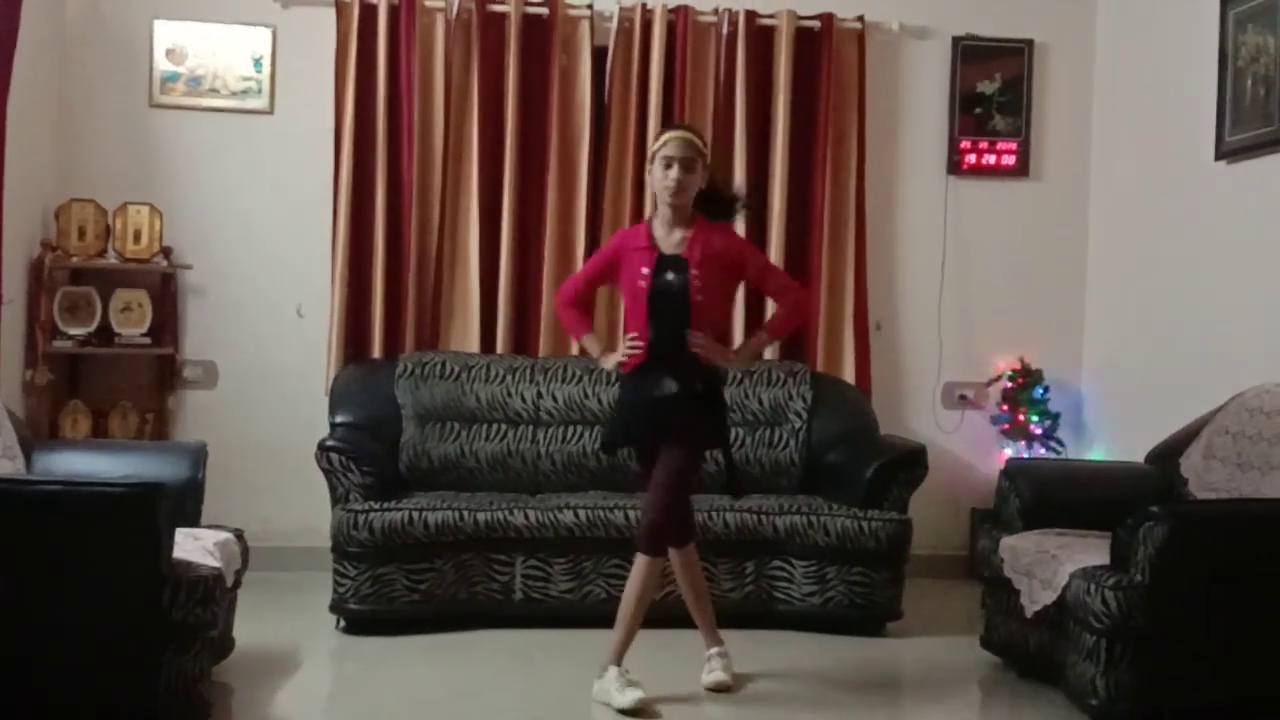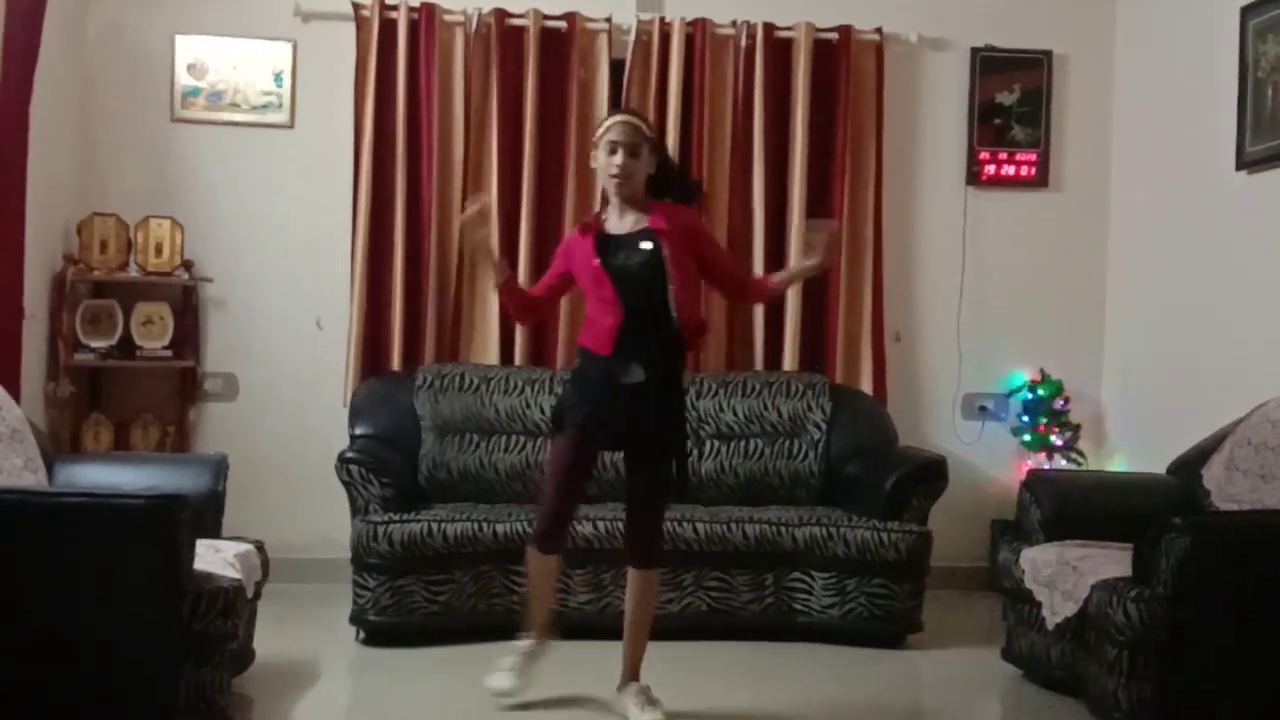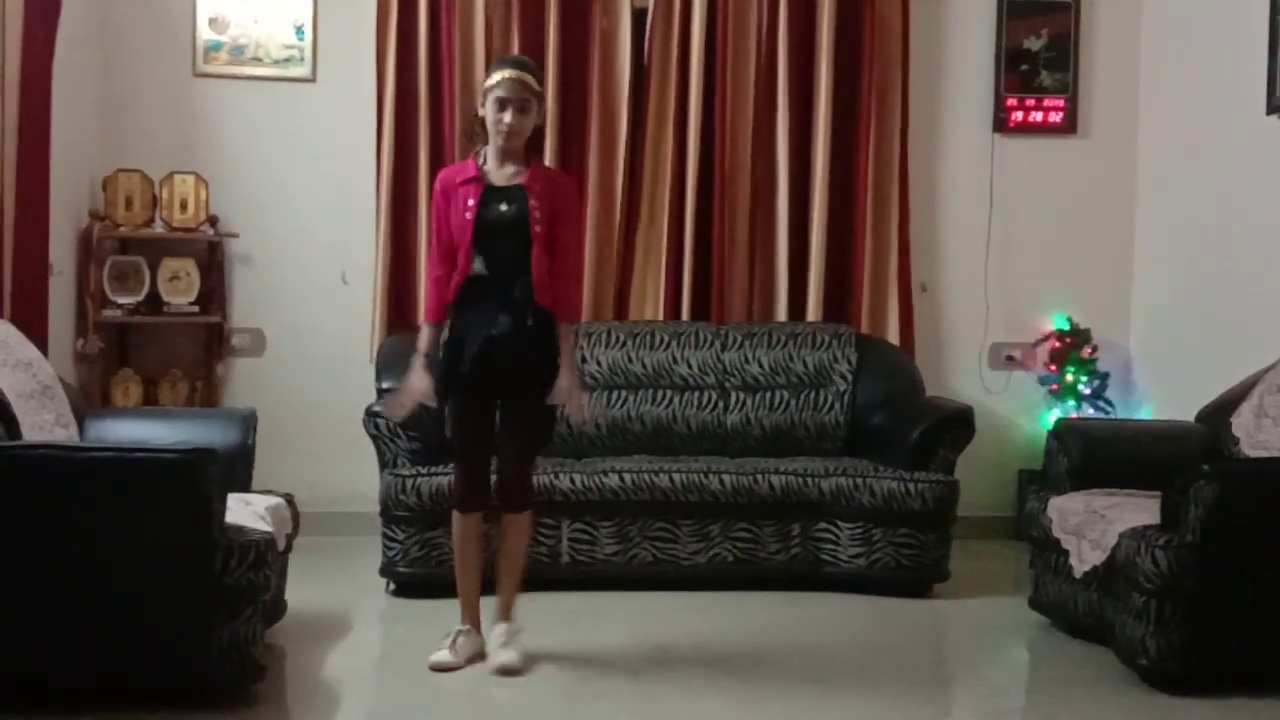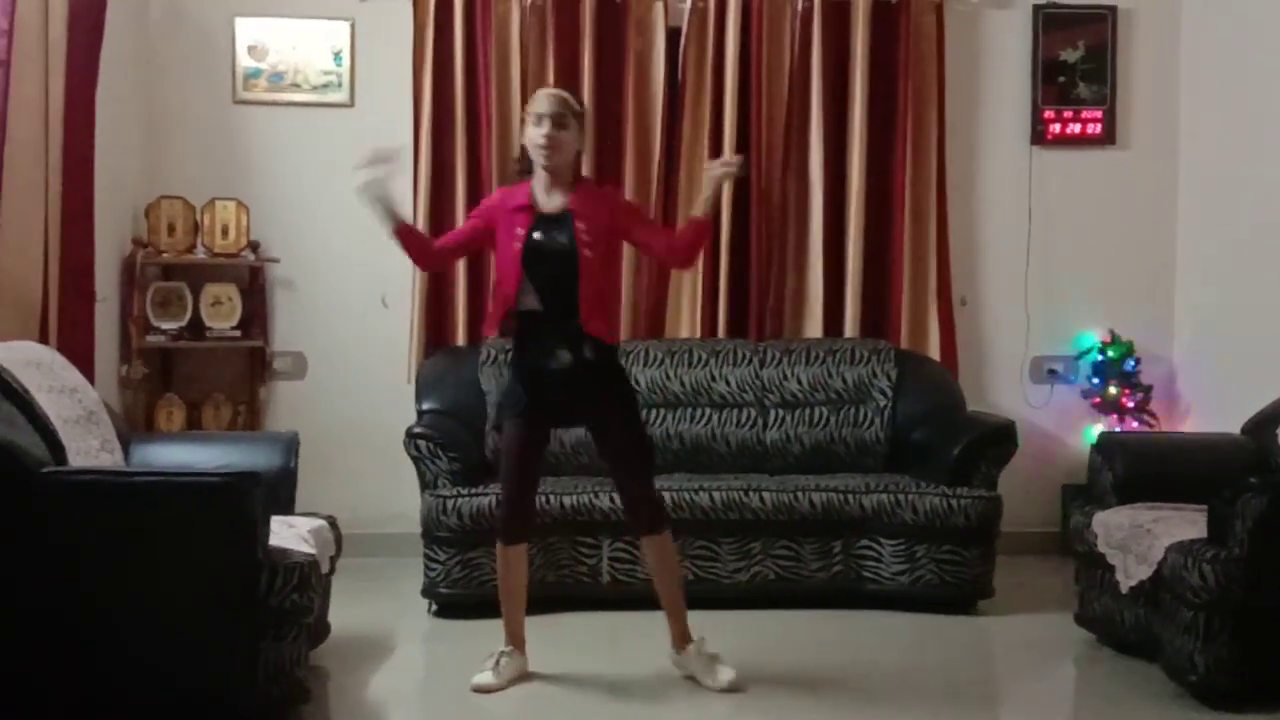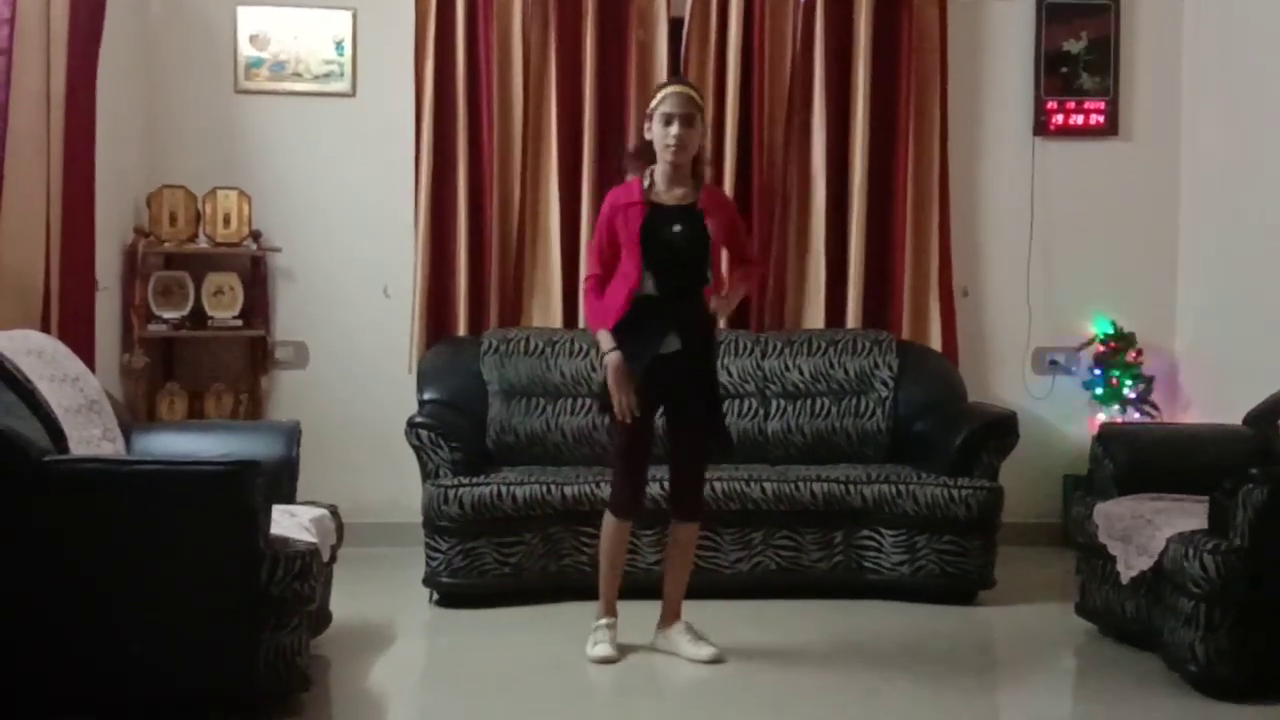
dt=1s
person 1, frame 1
left shoulder: (723, 243)
right shoulder: (627, 244)
left elbow: (794, 299)
right elbow: (569, 299)
left wrist: (741, 354)
right wrist: (604, 356)
left hip: (695, 399)
right hip: (643, 395)
left knee: (653, 527)
right knee: (674, 527)
left ankle: (611, 668)
right ankle: (714, 645)
person 1, frame 2
left shoulder: (679, 222)
right shoulder: (581, 240)
left elbow: (747, 291)
right elbow: (532, 310)
left wrist: (807, 267)
right wrist: (488, 255)
left hip: (657, 391)
right hip: (594, 386)
left knee: (643, 536)
right knee: (549, 521)
right ankle: (534, 638)
person 1, frame 3
left shoulder: (556, 188)
right shoulder: (451, 183)
left elbow: (565, 282)
right elbow: (438, 277)
left wrist: (568, 367)
right wrist: (423, 360)
left hip: (529, 342)
right hip: (467, 341)
left knee: (514, 483)
right knee: (467, 486)
left ankle: (506, 624)
right ankle: (468, 627)
person 1, frame 4
left shoulder: (604, 205)
right shoulder: (501, 207)
left elbow: (677, 254)
right elbow: (431, 257)
left wrist: (709, 192)
right wrist: (386, 206)
left hip: (595, 369)
right hip: (531, 370)
left knee: (644, 503)
right knee: (514, 511)
left ankle: (685, 644)
right ankle: (513, 650)
person 1, frame 5
left shoulder: (716, 205)
right shoulder: (621, 201)
left elbow: (747, 262)
right elbow: (596, 284)
left wrist: (730, 295)
right wrist: (610, 355)
left hip: (694, 355)
right hip: (635, 353)
left knee: (689, 492)
right knee: (627, 489)
left ankle: (670, 622)
right ankle: (605, 620)
